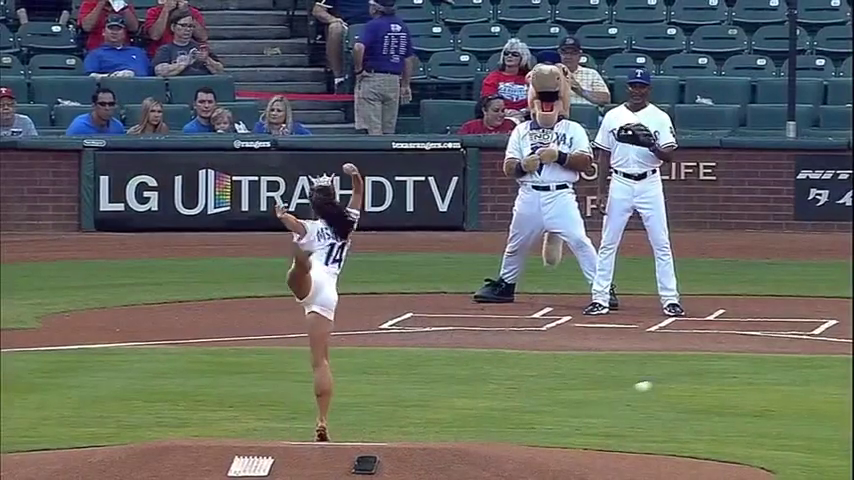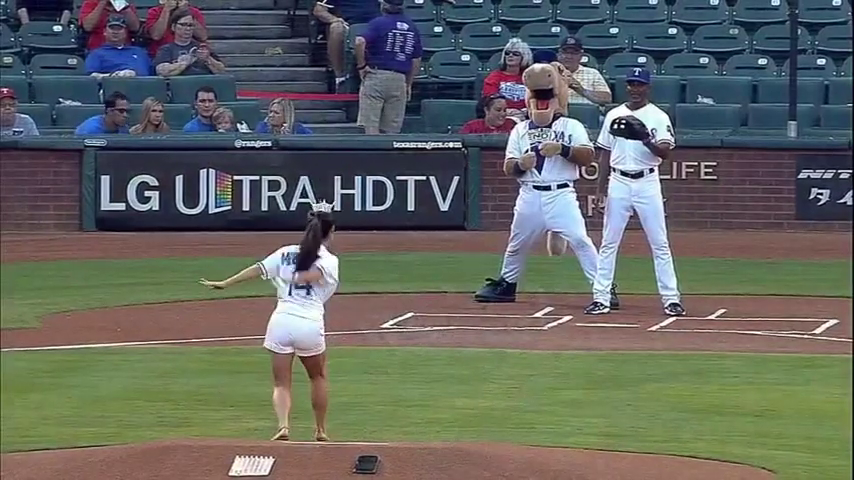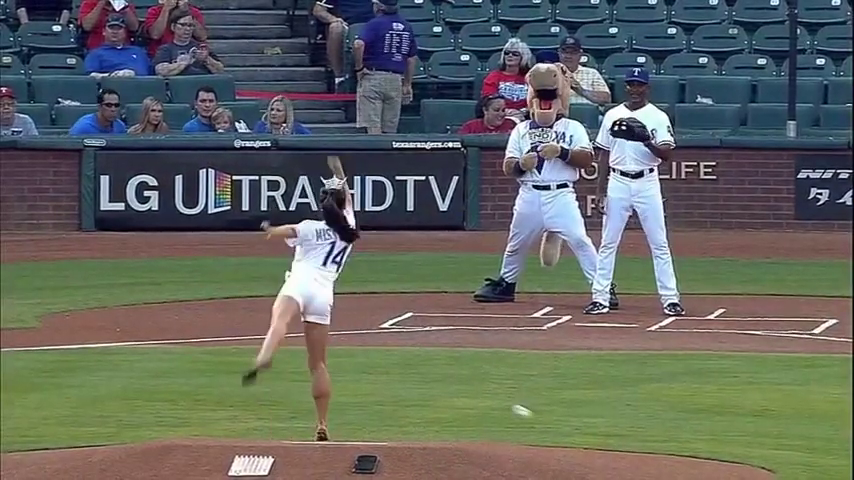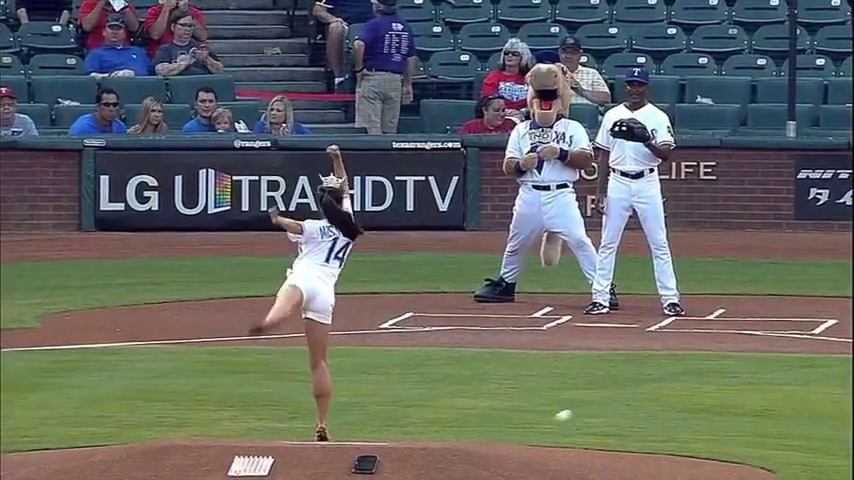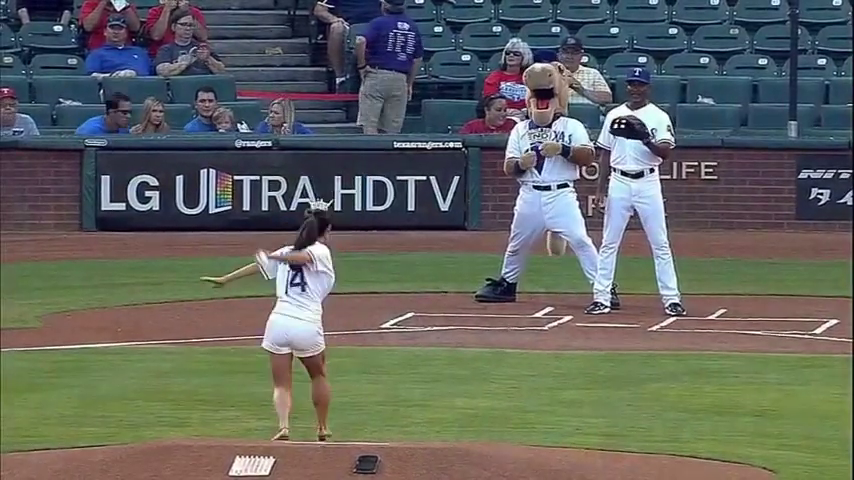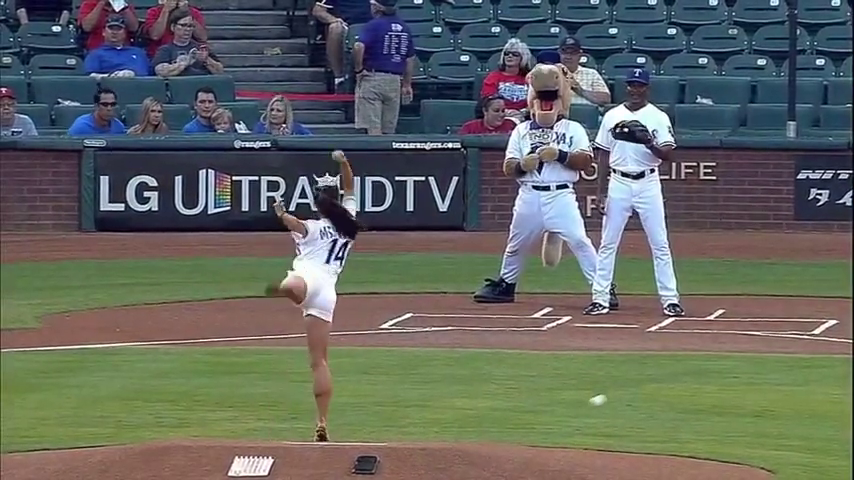
dt=0.7s
person 1, frame 1
left shoulder: (311, 229)
right shoulder: (345, 223)
left elbow: (297, 224)
right elbow: (359, 195)
left wrist: (284, 216)
right wrist: (355, 174)
left hip: (310, 283)
right hip: (328, 294)
right knee: (320, 361)
right ankle: (322, 422)
person 1, frame 2
left shoulder: (288, 253)
right shoulder: (330, 261)
left elbow: (257, 269)
right elbow: (312, 273)
left wrist: (225, 283)
right wrist: (298, 281)
left hip: (281, 323)
right hip: (309, 328)
left knee: (281, 385)
right knee: (318, 378)
left ankle: (283, 428)
right ankle: (321, 431)
person 1, frame 3
left shoulder: (311, 228)
right shoulder: (347, 230)
left elbow: (289, 230)
right elbow: (346, 200)
left wrist: (271, 230)
right wrist: (339, 173)
left hip: (299, 284)
right hip: (323, 296)
right knee: (318, 364)
left ankle: (262, 360)
right ankle: (322, 425)
person 1, frame 4
left shoulder: (312, 227)
right shoulder: (348, 227)
left elbow: (295, 227)
right elbow: (343, 188)
left wrist: (279, 219)
right wrist: (338, 159)
left hip: (301, 283)
right hip: (324, 296)
right knee: (318, 362)
left ankle: (269, 321)
right ankle: (322, 425)
person 1, frame 5
left shoulder: (286, 252)
right shoulder: (322, 252)
left elbow: (257, 266)
right elbow: (300, 256)
left wrist: (224, 278)
right wrist: (276, 256)
left hip: (278, 323)
right hip: (307, 327)
left knee: (282, 385)
right knee: (319, 376)
left ankle: (283, 426)
right ankle: (323, 429)
person 1, frame 6
left shoulder: (317, 226)
right shoulder: (348, 224)
left elbow: (296, 226)
right elbow: (348, 188)
left wrist: (283, 215)
right wrist: (344, 165)
left hip: (306, 278)
right hip: (328, 293)
right knee: (319, 362)
left ankle: (285, 287)
right ankle: (322, 425)
person 2, frame 1
left shoulder: (660, 118)
right shoulder: (612, 116)
left elbow: (669, 156)
right elbow: (604, 155)
left wrist: (653, 147)
right wrist: (601, 191)
left hip: (650, 185)
right hip: (620, 185)
left knee: (661, 245)
right knee: (608, 244)
left ankle: (670, 299)
right ankle: (599, 299)
person 2, frame 2
left shoulder: (659, 116)
right shoulder: (613, 115)
left elbow: (665, 152)
right elbow: (605, 154)
left wrist: (646, 140)
right wrist: (600, 188)
left hip: (647, 183)
right hip: (618, 183)
left knee: (659, 243)
right knee: (608, 243)
left ankle: (670, 298)
right ankle: (600, 298)
person 2, frame 3
left shoulder: (658, 117)
right shoulder: (612, 115)
left elbow: (667, 154)
right elbow: (604, 154)
left wrist: (648, 142)
right wrist: (600, 189)
left hip: (647, 184)
right hip: (618, 184)
left knee: (659, 244)
right knee: (608, 243)
left ankle: (670, 298)
right ankle: (600, 298)
person 2, frame 4
left shoulder: (658, 117)
right shoulder: (612, 115)
left elbow: (667, 154)
right elbow: (604, 155)
left wrist: (649, 144)
right wrist: (600, 190)
left hip: (647, 184)
right hip: (618, 184)
left knee: (659, 244)
right knee: (608, 243)
left ankle: (670, 299)
right ankle: (600, 299)
person 2, frame 5
left shoulder: (659, 116)
right shoulder: (614, 115)
left elbow: (666, 152)
right elbow: (606, 154)
left wrist: (646, 140)
right wrist: (600, 188)
left hip: (647, 183)
right hip: (618, 183)
left knee: (660, 244)
right knee: (609, 243)
left ankle: (671, 298)
right ankle: (601, 298)
person 2, frame 6
left shoulder: (659, 117)
right shoulder: (612, 116)
left elbow: (668, 155)
right elbow: (604, 155)
left wrist: (650, 144)
right wrist: (600, 190)
left hip: (648, 184)
right hip: (619, 184)
left knee: (660, 244)
right knee: (608, 243)
left ankle: (670, 299)
right ankle: (600, 299)
person 3, frame 1
left shoulder: (572, 128)
right shoulder: (523, 126)
left elbow: (585, 161)
right elbow: (508, 168)
left wrist: (559, 155)
right wrist: (524, 163)
left hip: (561, 195)
right hip: (528, 195)
left knee: (578, 237)
right knee: (517, 243)
right ankle: (504, 284)
person 3, frame 2
left shoulder: (571, 126)
right shoulder: (521, 130)
left elbow: (588, 156)
right elbow: (508, 167)
left wrist: (562, 149)
right wrist: (520, 165)
left hip: (561, 196)
right hip: (529, 197)
left knee: (580, 240)
right knee: (517, 244)
right ankle: (505, 285)
person 3, frame 3
left shoulder: (572, 126)
right shoulder: (521, 128)
left elbow: (587, 158)
right elbow: (508, 167)
left wrist: (561, 150)
right wrist: (520, 163)
left hip: (560, 195)
right hip: (529, 195)
left knee: (579, 239)
right knee: (516, 243)
left ankle: (603, 288)
right ankle: (504, 285)
person 3, frame 4
left shoulder: (572, 127)
right shoulder: (521, 130)
left elbow: (587, 159)
right elbow: (508, 166)
left wrist: (561, 153)
right wrist: (521, 165)
left hip: (560, 196)
right hip: (529, 196)
left knee: (579, 240)
right knee: (516, 244)
left ankle: (603, 289)
right ankle: (504, 285)
person 3, frame 5
left shoulder: (572, 126)
right shoulder: (520, 129)
left elbow: (588, 156)
right elbow: (508, 167)
left wrist: (563, 149)
right wrist: (520, 164)
left hip: (561, 195)
right hip: (529, 196)
left knee: (579, 240)
right knee: (517, 243)
left ankle: (605, 289)
right ankle: (506, 285)
person 3, frame 6
left shoulder: (572, 128)
right shoulder: (521, 130)
left elbow: (586, 160)
right elbow: (508, 167)
left wrist: (560, 154)
right wrist: (521, 165)
left hip: (560, 196)
right hip: (529, 197)
left knee: (579, 241)
right knee: (516, 244)
left ankle: (604, 291)
right ankle: (504, 286)
person 4, frame 1
left shoulder: (374, 25)
right shoulder: (402, 26)
left elbow: (359, 47)
right elbow: (409, 59)
left wrist: (358, 70)
right wrist: (405, 85)
left hip: (372, 79)
right hip: (393, 81)
left knee: (374, 128)
right knee: (388, 131)
person 4, frame 2
left shoulder: (379, 22)
right shoulder: (412, 26)
left elbow: (360, 42)
right elbow: (416, 60)
left wrist: (361, 65)
right wrist: (408, 84)
left hip: (376, 76)
right hip: (399, 79)
left knee: (371, 125)
right knee: (392, 130)
person 4, frame 3
left shoulder: (375, 23)
right shoulder: (406, 26)
left elbow: (358, 44)
right elbow: (412, 58)
left wrist: (359, 67)
right wrist: (407, 84)
left hip: (373, 77)
right hip: (396, 80)
left knee: (373, 126)
right knee: (390, 130)
person 4, frame 4
left shoulder: (375, 23)
right shoulder: (405, 26)
left elbow: (358, 45)
right elbow: (411, 58)
left wrist: (358, 68)
right wrist: (407, 84)
left hip: (373, 78)
right hip: (395, 80)
left knee: (373, 127)
right knee: (389, 130)
person 4, frame 5
left shoulder: (379, 22)
right shoulder: (413, 27)
left elbow: (360, 41)
right elbow: (417, 59)
left wrist: (361, 65)
right wrist: (409, 84)
left hip: (377, 76)
right hip: (400, 80)
left knee: (369, 125)
right knee: (393, 129)
person 4, frame 6
left shoulder: (374, 25)
right shoulder: (404, 27)
left elbow: (358, 47)
right elbow: (410, 59)
left wrist: (358, 69)
right wrist: (407, 84)
left hip: (372, 79)
right hip: (394, 81)
left knee: (373, 128)
right knee: (389, 131)
